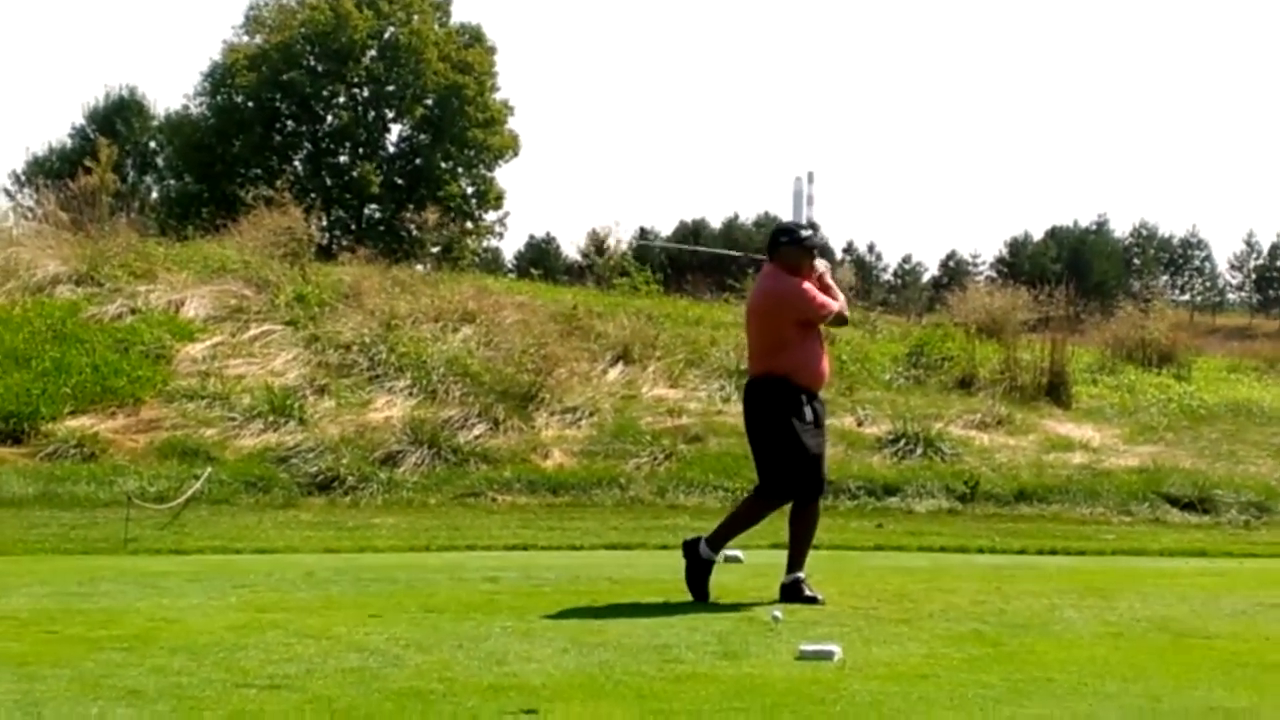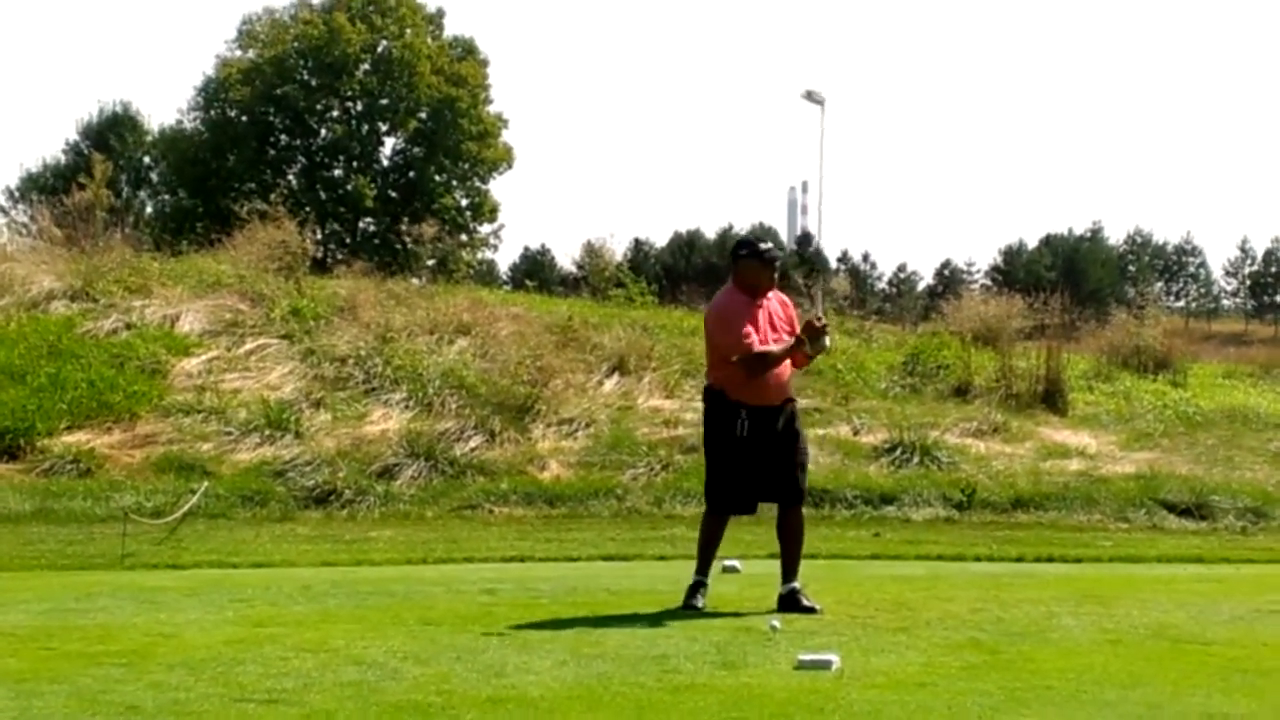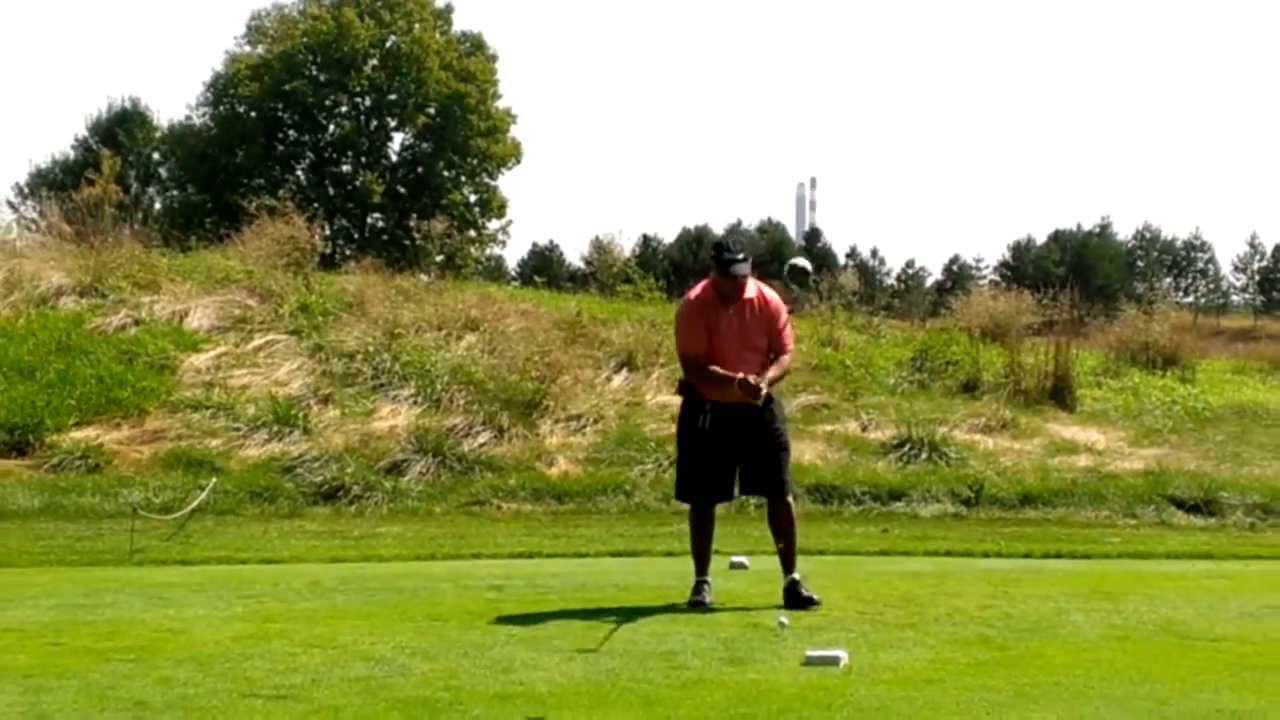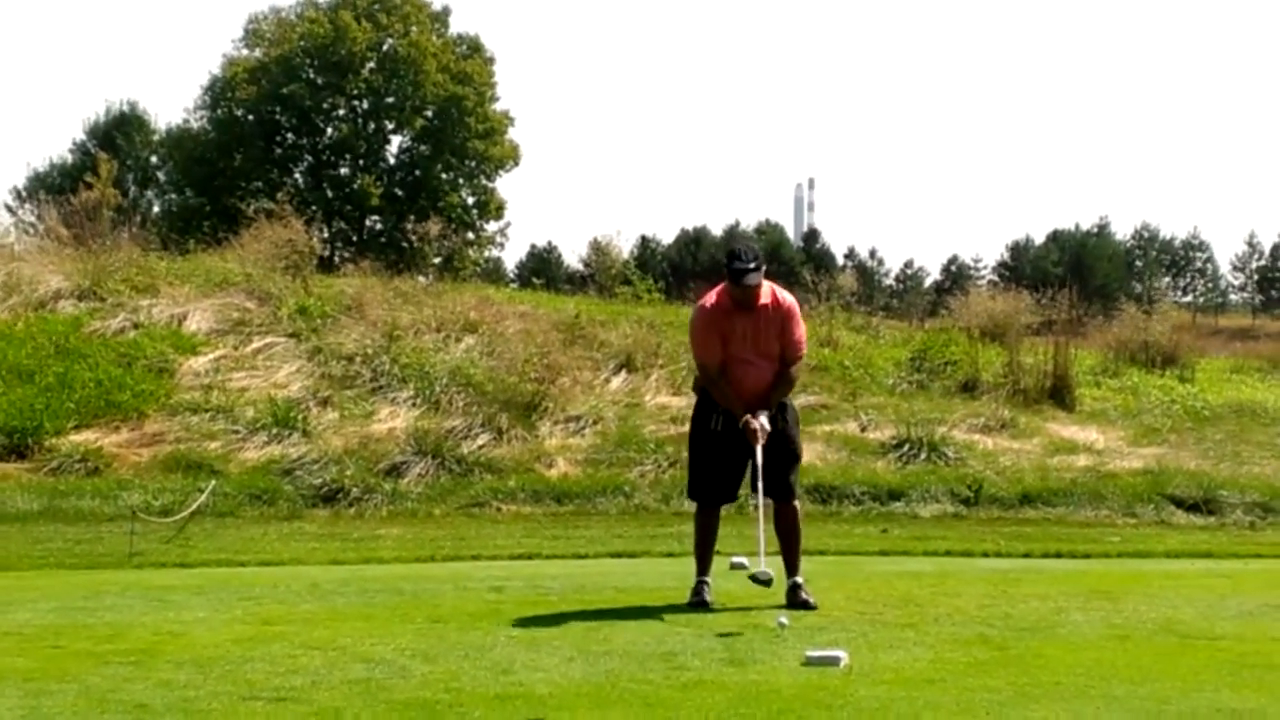
dt=0.4s
person 1, frame 1
left shoulder: (783, 285)
right shoulder: (788, 288)
left elbow: (819, 317)
right elbow: (838, 313)
left wrist: (819, 279)
right wrist: (825, 280)
left hip: (800, 400)
right hip: (780, 399)
left knee: (810, 493)
right knee: (780, 489)
left ankle: (794, 579)
right ankle: (704, 549)
person 1, frame 2
left shoulder: (780, 302)
right shoulder: (725, 307)
left elbow: (799, 356)
right elbow: (750, 364)
left wrist: (811, 343)
right wrist: (793, 346)
left hip: (780, 411)
right hip: (734, 415)
left knee: (793, 500)
right knee: (724, 502)
left ankle: (790, 588)
right ankle: (699, 582)
person 1, frame 3
left shoulder: (768, 300)
right shoulder: (693, 306)
left elbow: (784, 355)
right elbow: (692, 367)
left wrist: (764, 382)
right wrist: (736, 380)
left hip: (759, 408)
right hip: (707, 409)
left knee: (779, 492)
right knee: (702, 497)
left ankle: (792, 580)
right ankle: (702, 580)
person 1, frame 4
left shoulder: (785, 305)
right shoulder: (707, 312)
left elbow: (792, 365)
right elbow: (711, 375)
left wrist: (765, 411)
right wrist: (742, 418)
left hip: (774, 408)
right hip: (720, 410)
left knee: (785, 495)
right knee: (709, 497)
left ankle: (794, 582)
right ankle: (702, 581)
